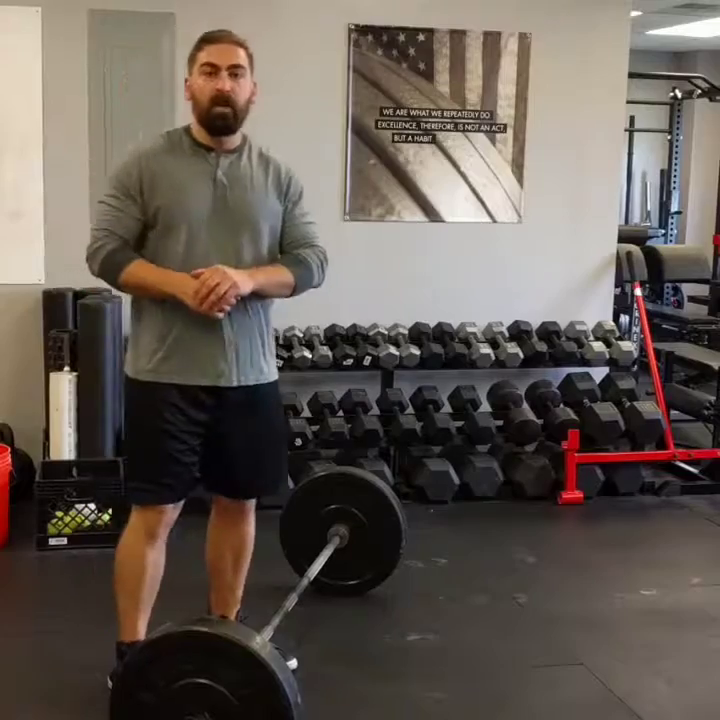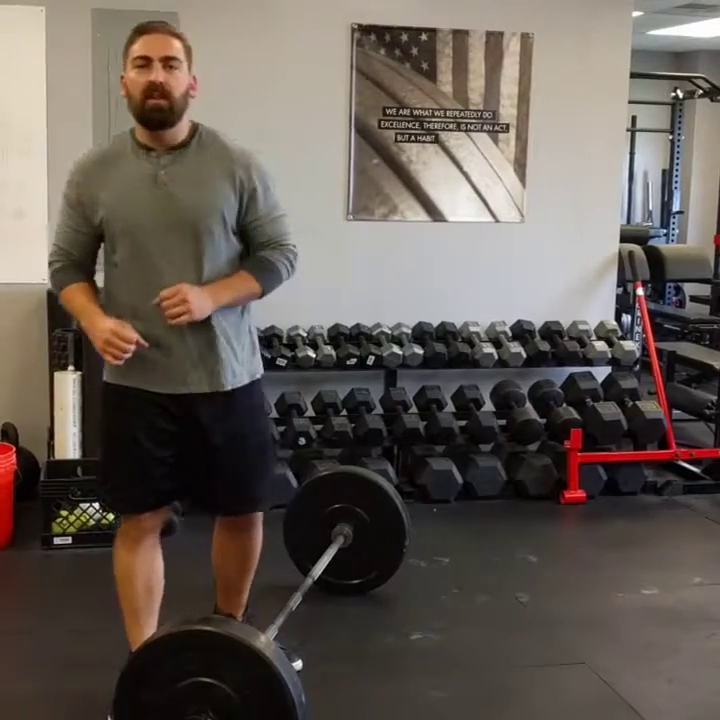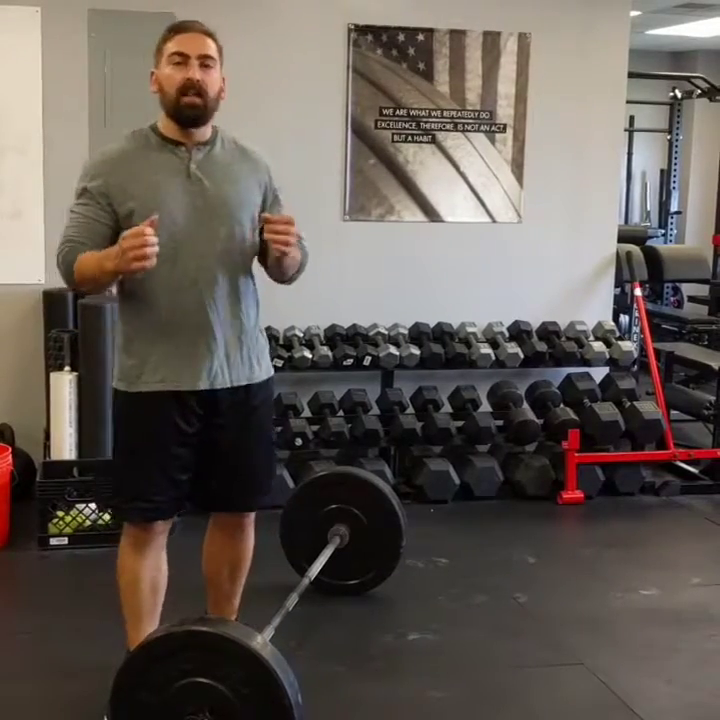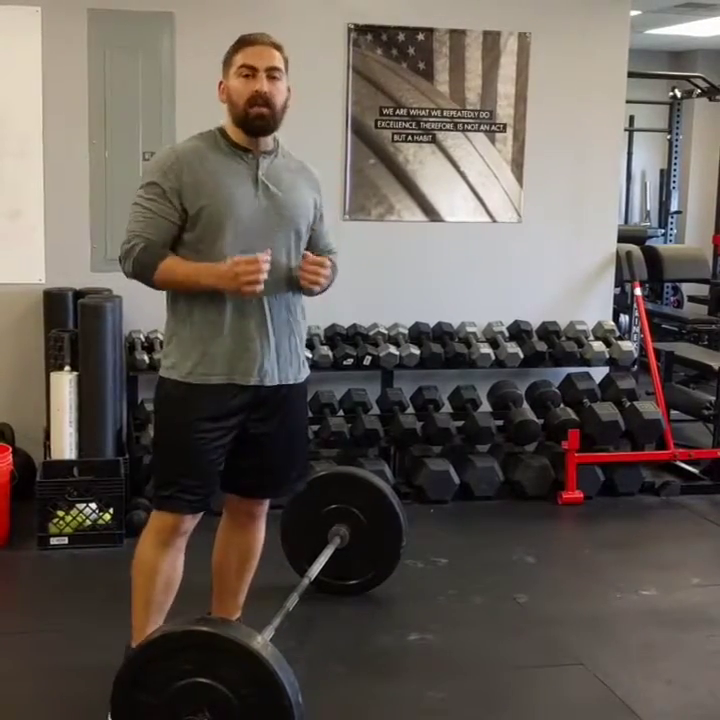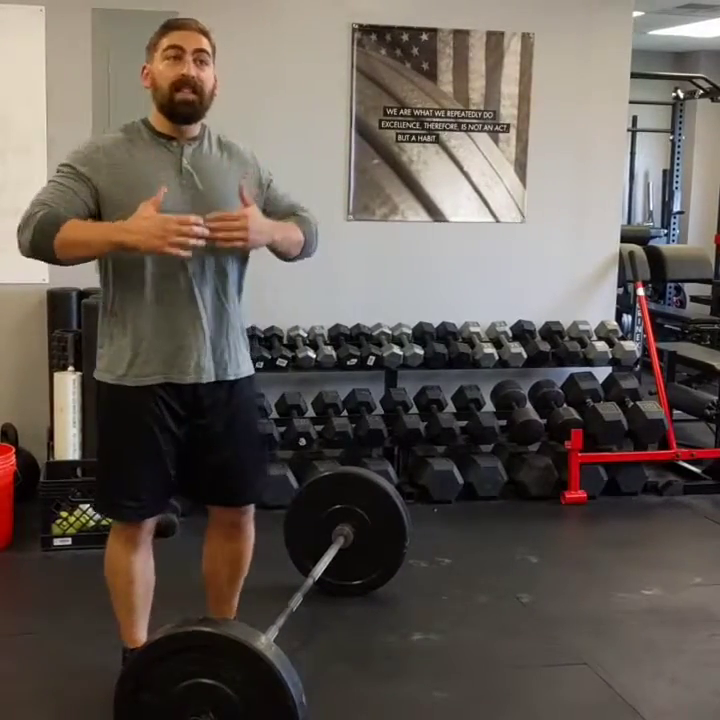
dt=1s
person 1, frame 1
left shoulder: (277, 176)
right shoulder: (145, 164)
left elbow: (311, 262)
right elbow: (105, 252)
left wrist: (247, 278)
right wrist: (181, 284)
left hip: (249, 374)
right hip: (165, 373)
left knee: (237, 503)
right knee: (154, 512)
left ankle: (225, 630)
right ankle: (132, 649)
person 1, frame 2
left shoulder: (237, 165)
right shoulder: (93, 173)
left elbow: (279, 254)
right elbow: (67, 266)
left wrist: (212, 295)
right wrist: (95, 320)
left hip: (227, 377)
right hip: (137, 382)
left knee: (242, 513)
right knee: (140, 522)
left ankle: (230, 624)
person 1, frame 3
left shoulder: (251, 167)
right shoulder: (113, 167)
left elbow: (288, 265)
right elbow: (72, 264)
left wrist: (288, 251)
right wrist: (117, 258)
left hip: (243, 376)
right hip: (153, 382)
left knee: (236, 514)
right knee: (147, 525)
person 1, frame 4
left shoulder: (303, 177)
right shoulder: (180, 164)
left elbow: (322, 254)
right elbow: (137, 256)
left wrist: (320, 272)
right wrist: (217, 275)
left hip: (280, 376)
right hip: (200, 377)
left knee: (250, 506)
right knee: (175, 517)
right ankle: (143, 652)
person 1, frame 5
left shoulder: (241, 162)
right shoulder: (102, 157)
left elbow: (306, 236)
right elbow: (38, 233)
left wrist: (267, 231)
right wrist: (131, 233)
left hip: (225, 373)
right hip: (138, 376)
left knee: (235, 512)
right knee: (134, 521)
right ankle: (137, 657)
